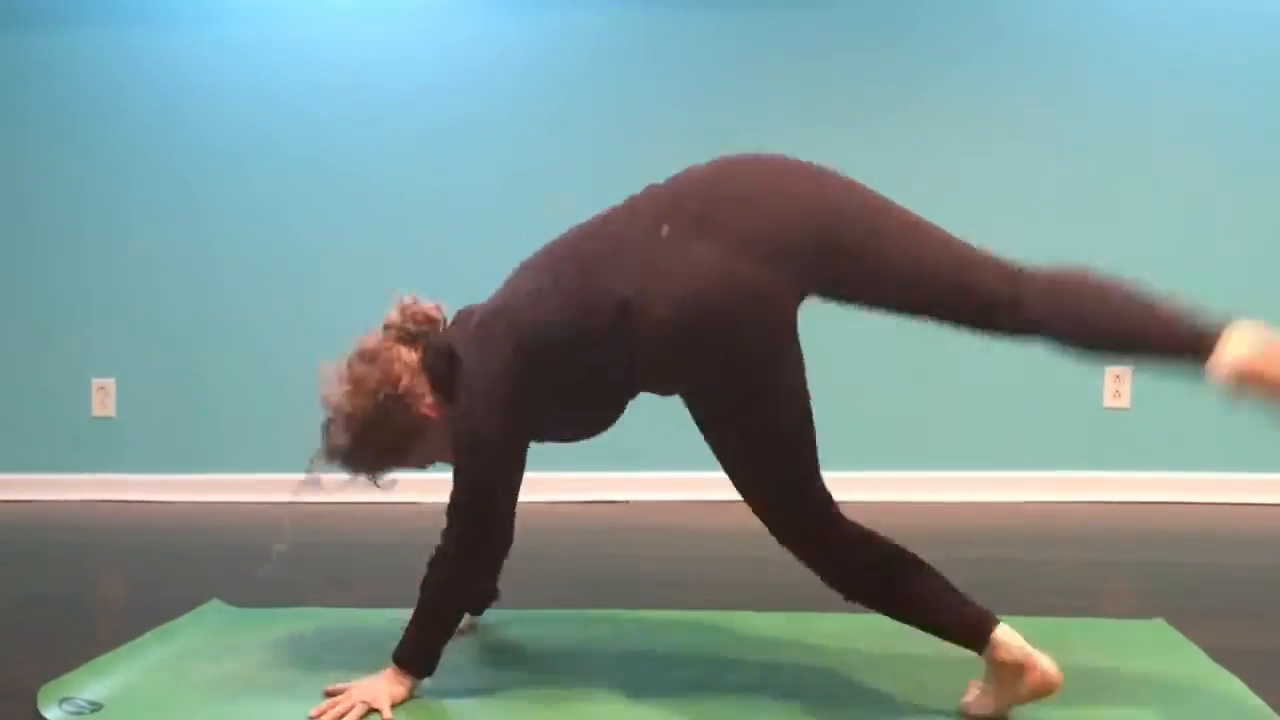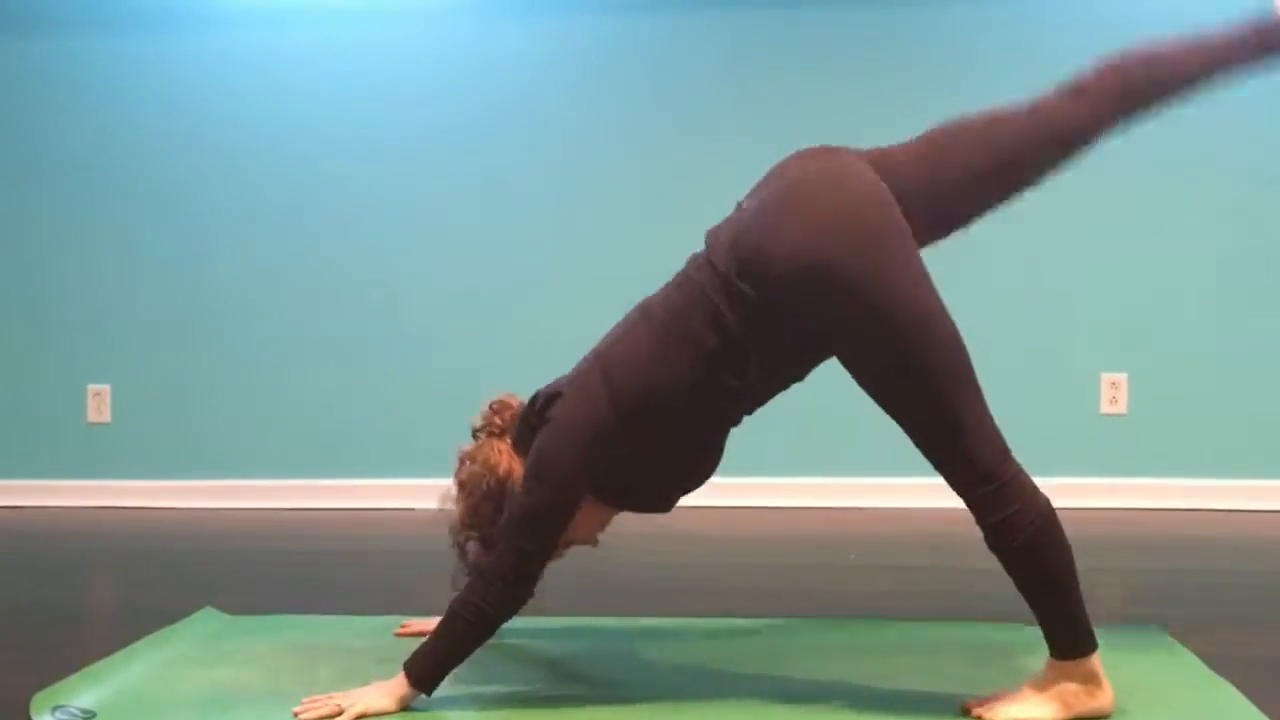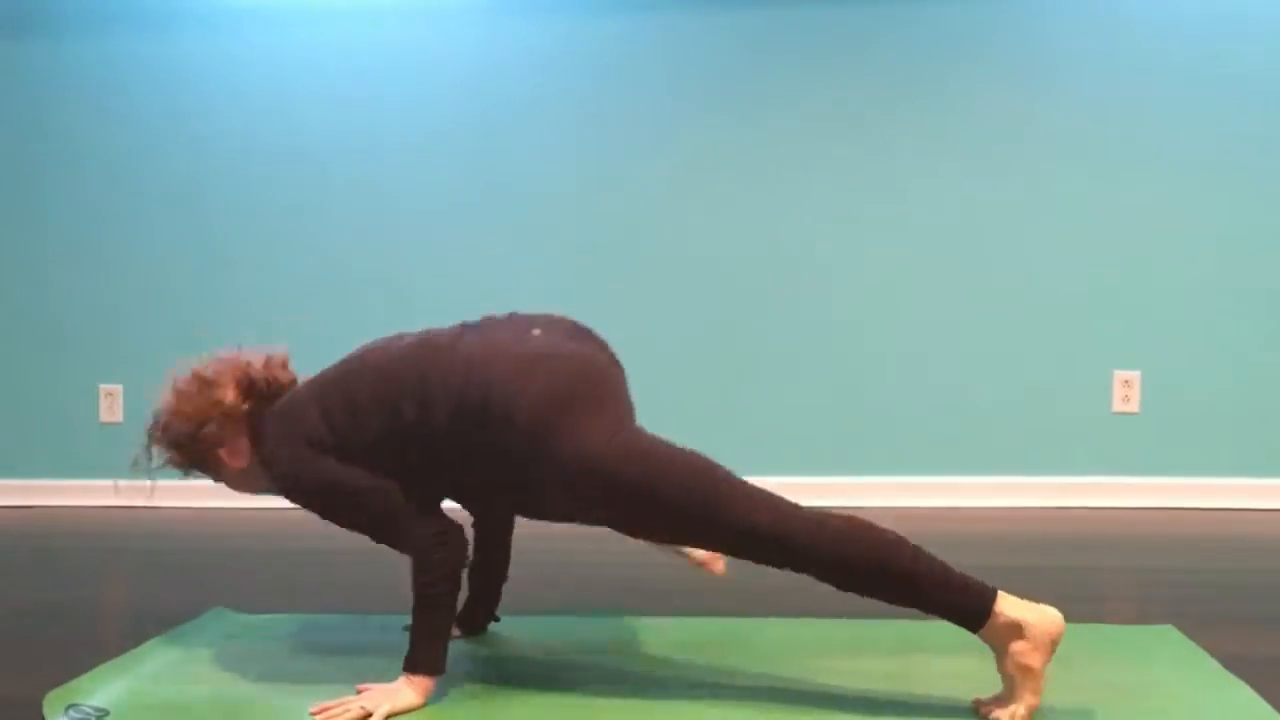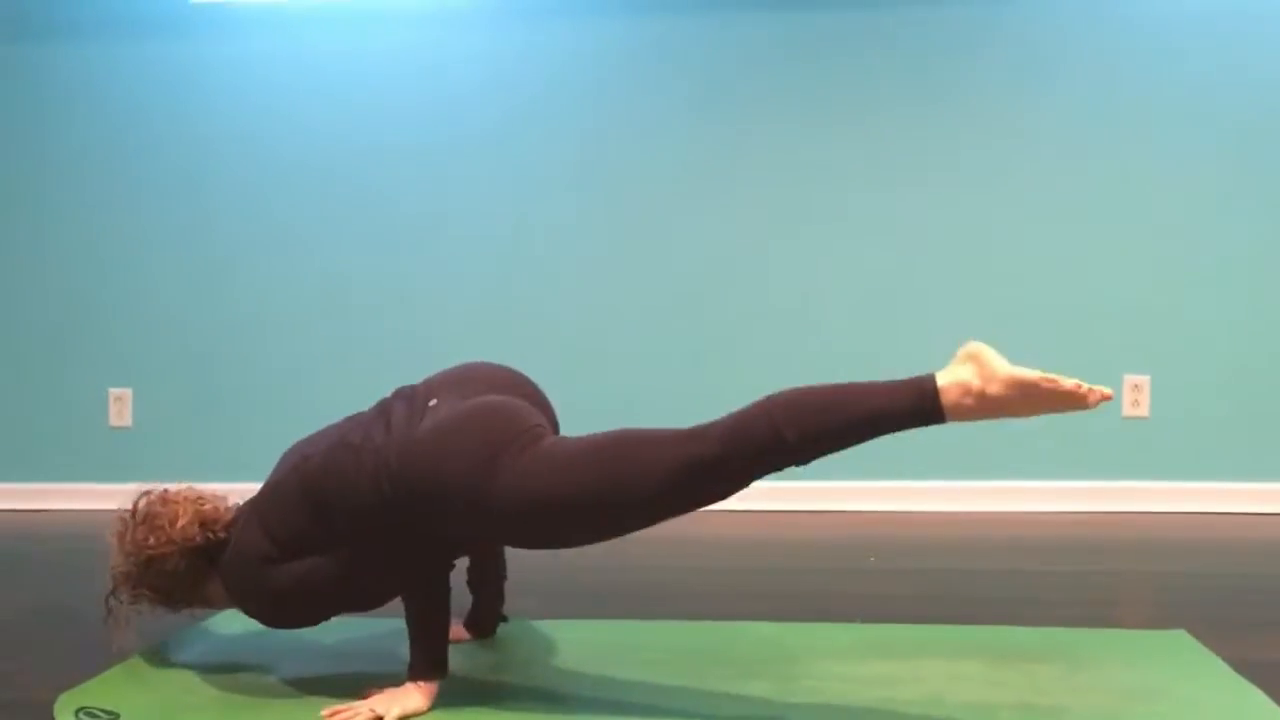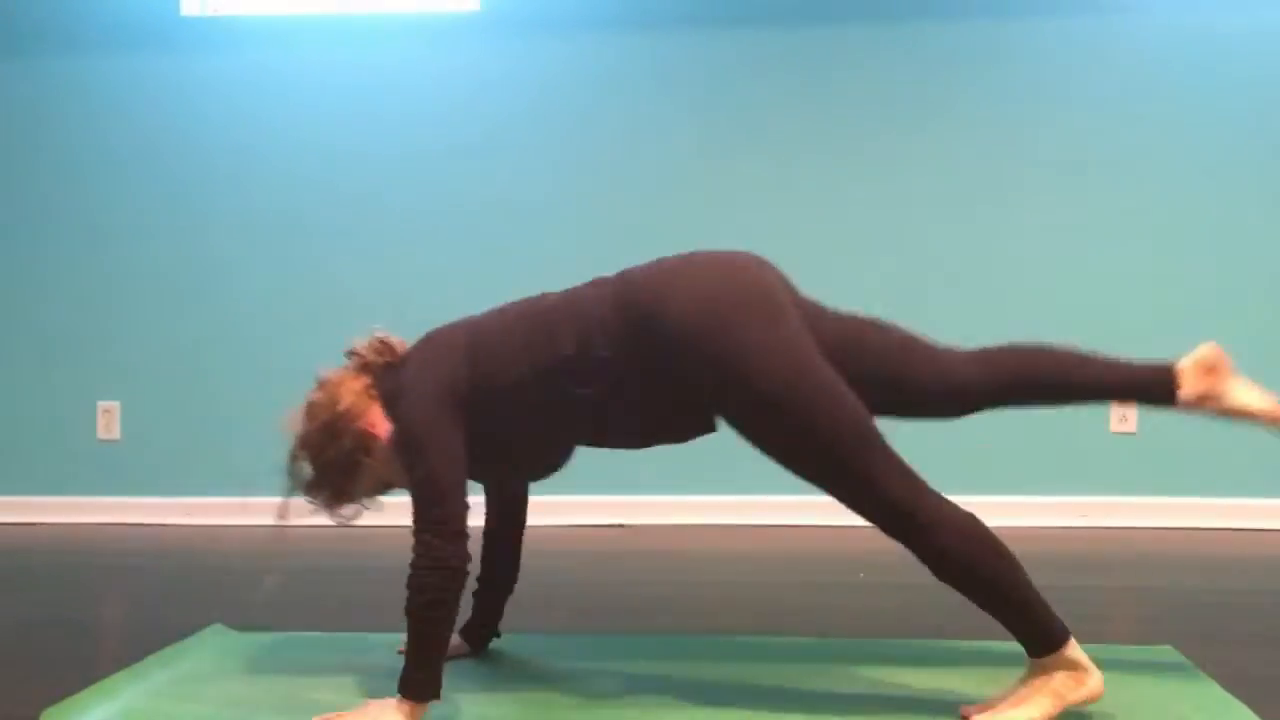
dt=0.5s
person 1, frame 1
left shoulder: (482, 392)
right shoulder: (481, 336)
left elbow: (471, 542)
right wrist: (466, 599)
left hip: (699, 304)
right hip: (744, 200)
left knee: (808, 521)
right knee: (1016, 295)
person 1, frame 2
left shoulder: (567, 443)
right shoulder: (566, 422)
left elbow: (506, 576)
right elbow: (509, 566)
right wrist: (461, 620)
left hip: (814, 249)
right hip: (821, 197)
left knee: (976, 465)
right knee: (1060, 120)
person 1, frame 3
left shoulder: (293, 459)
right shoulder: (314, 416)
left elbow: (432, 532)
right elbow: (475, 496)
right wrist: (470, 614)
left hip: (538, 407)
right hip: (562, 349)
left knee: (775, 526)
left ankle: (1007, 620)
person 1, frame 4
left shoulder: (256, 577)
right shoulder: (275, 511)
left elbow: (411, 562)
right wrist: (482, 614)
left hip: (476, 471)
right hip: (481, 391)
left knee: (717, 456)
left ankle: (954, 386)
person 1, frame 5
left shoulder: (422, 399)
right shoulder: (458, 386)
left elbow: (436, 539)
right elbow: (505, 498)
right wrist: (478, 626)
left hip: (707, 325)
right hip: (726, 296)
left knee: (895, 497)
right knee: (962, 382)
right ankle: (1185, 380)
